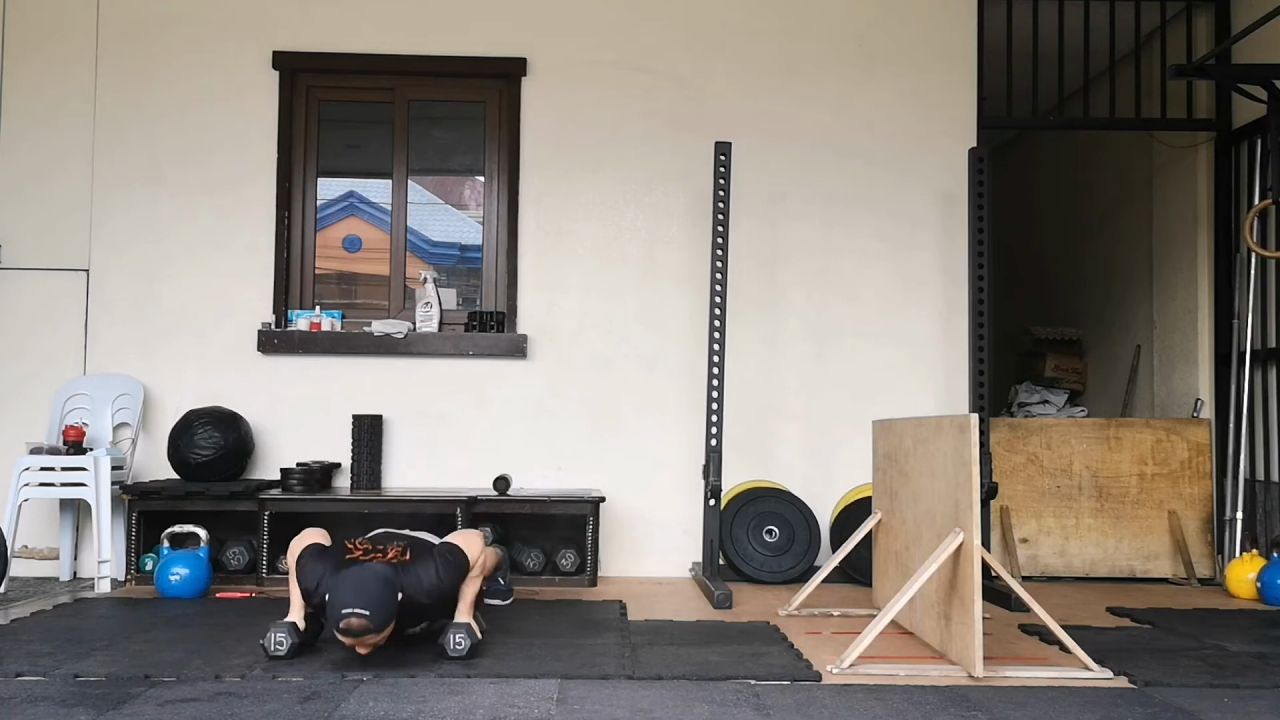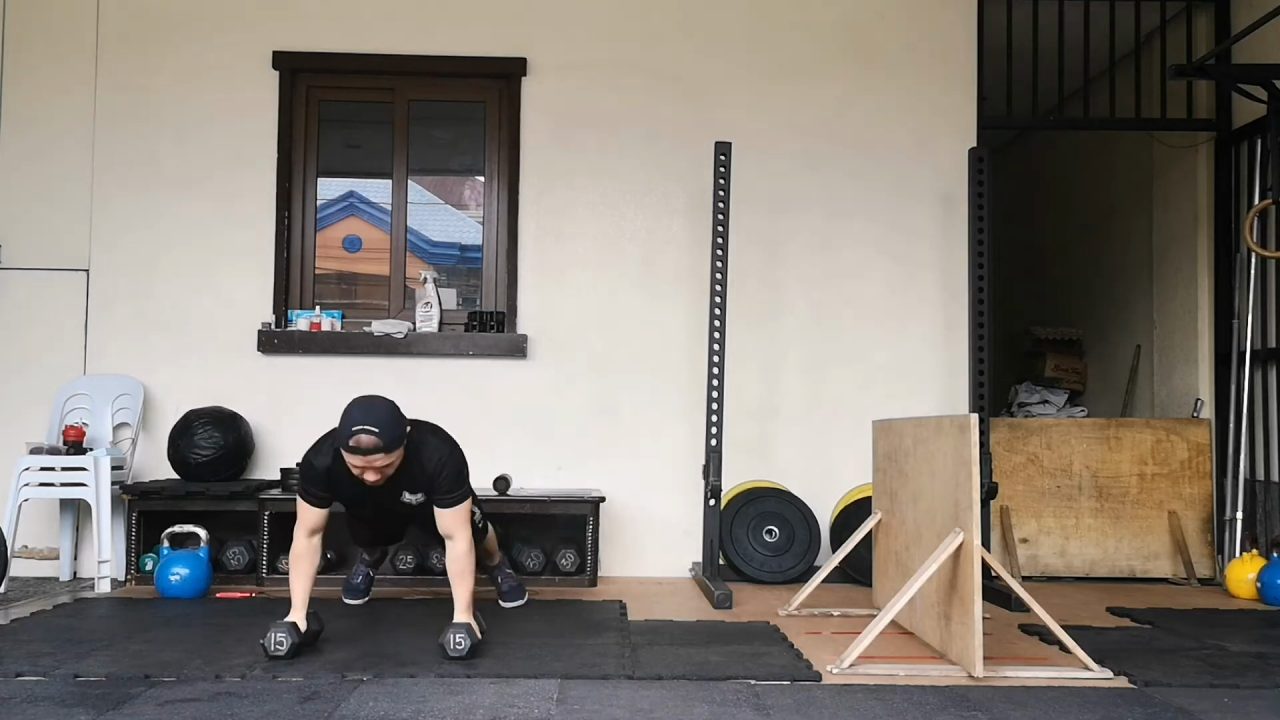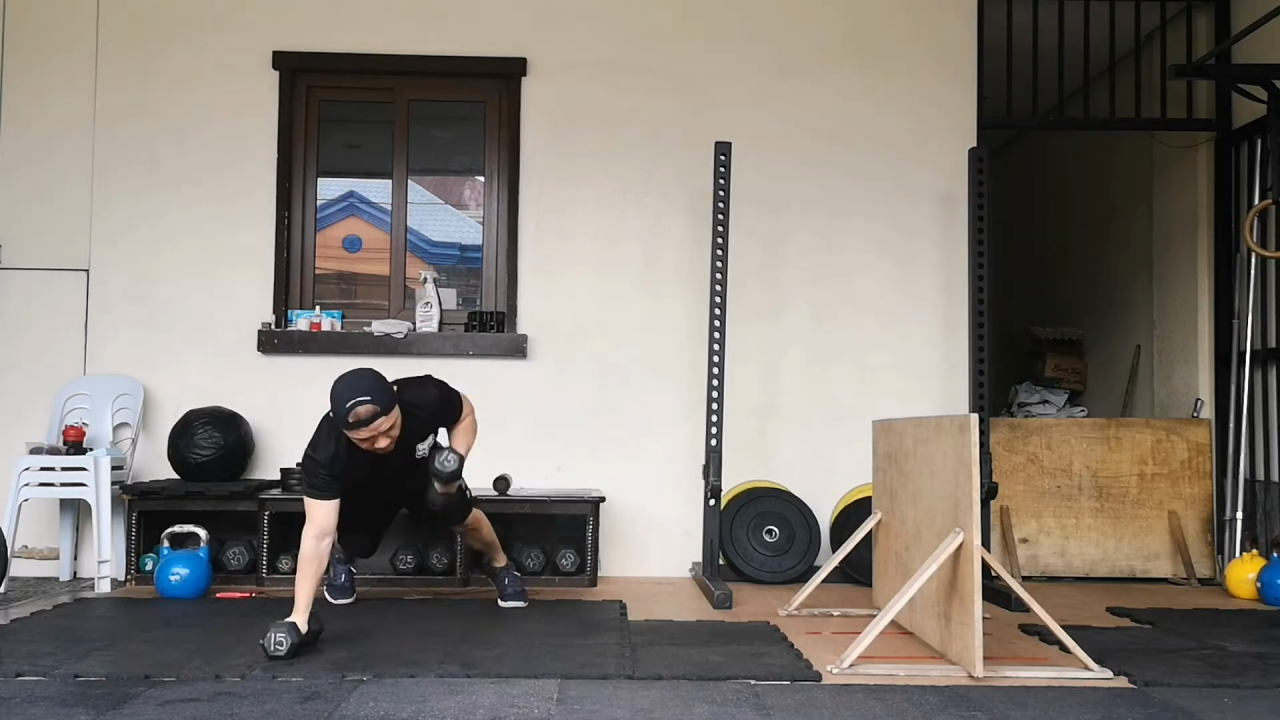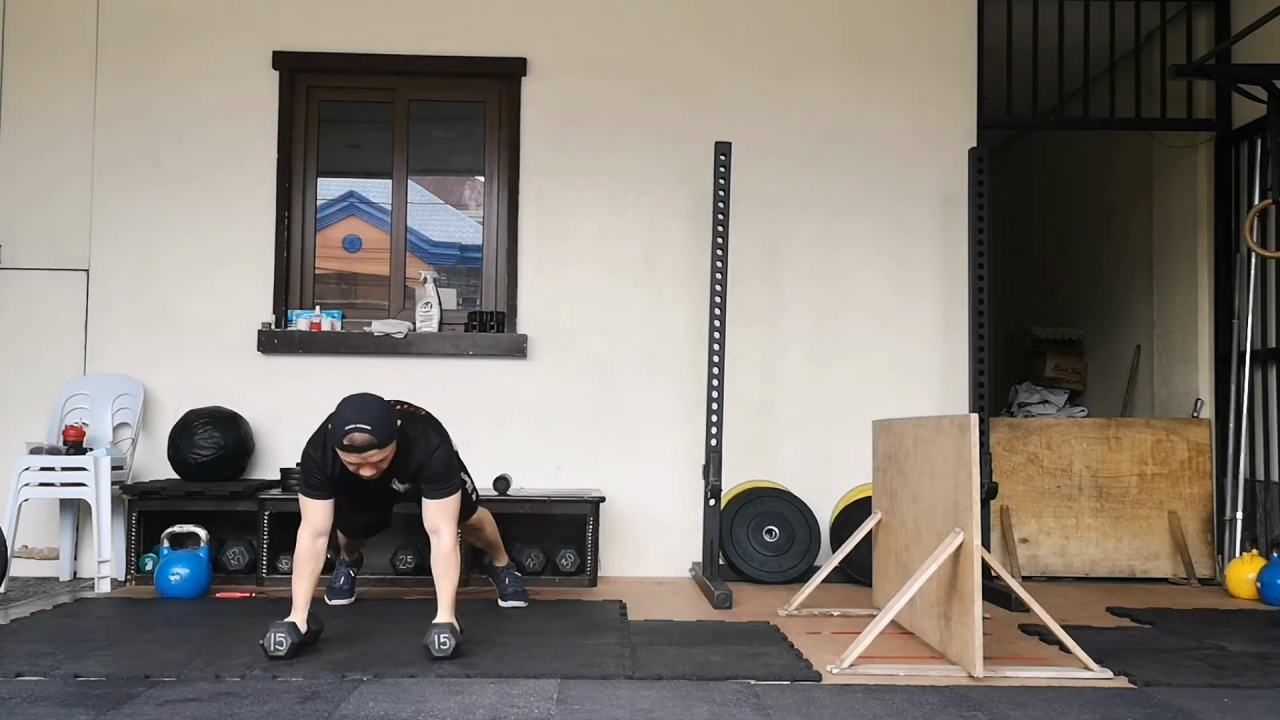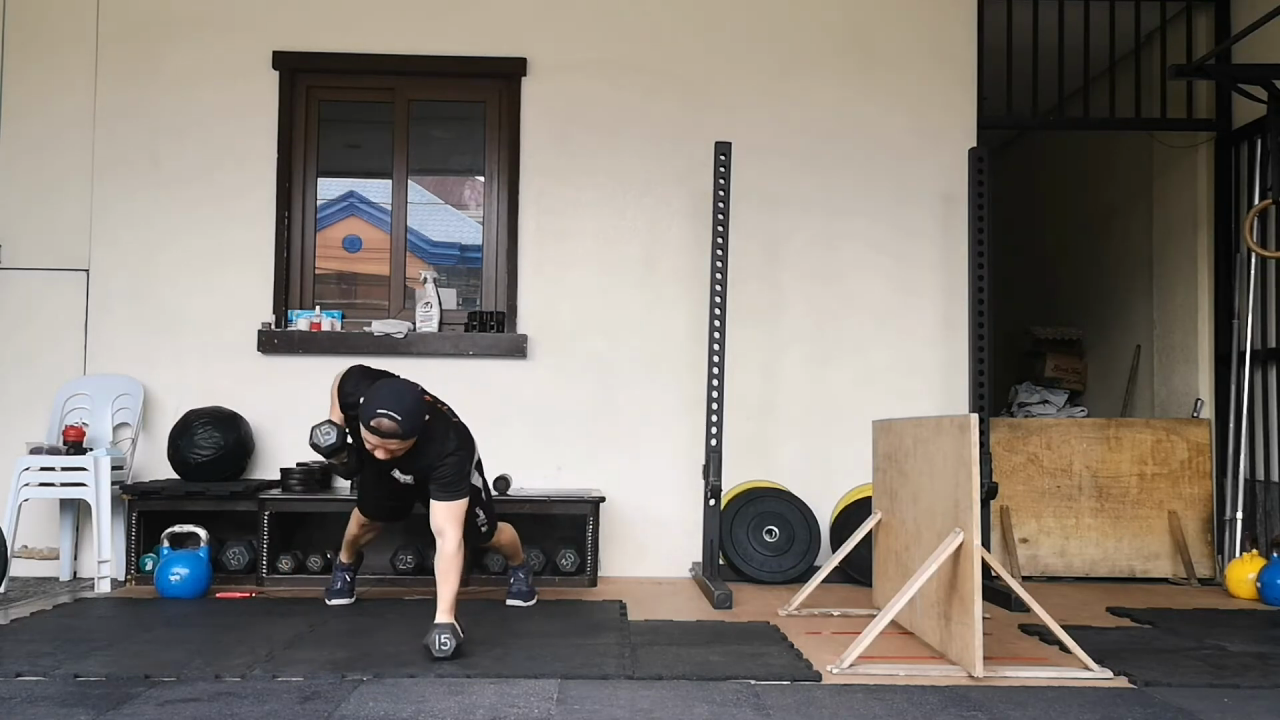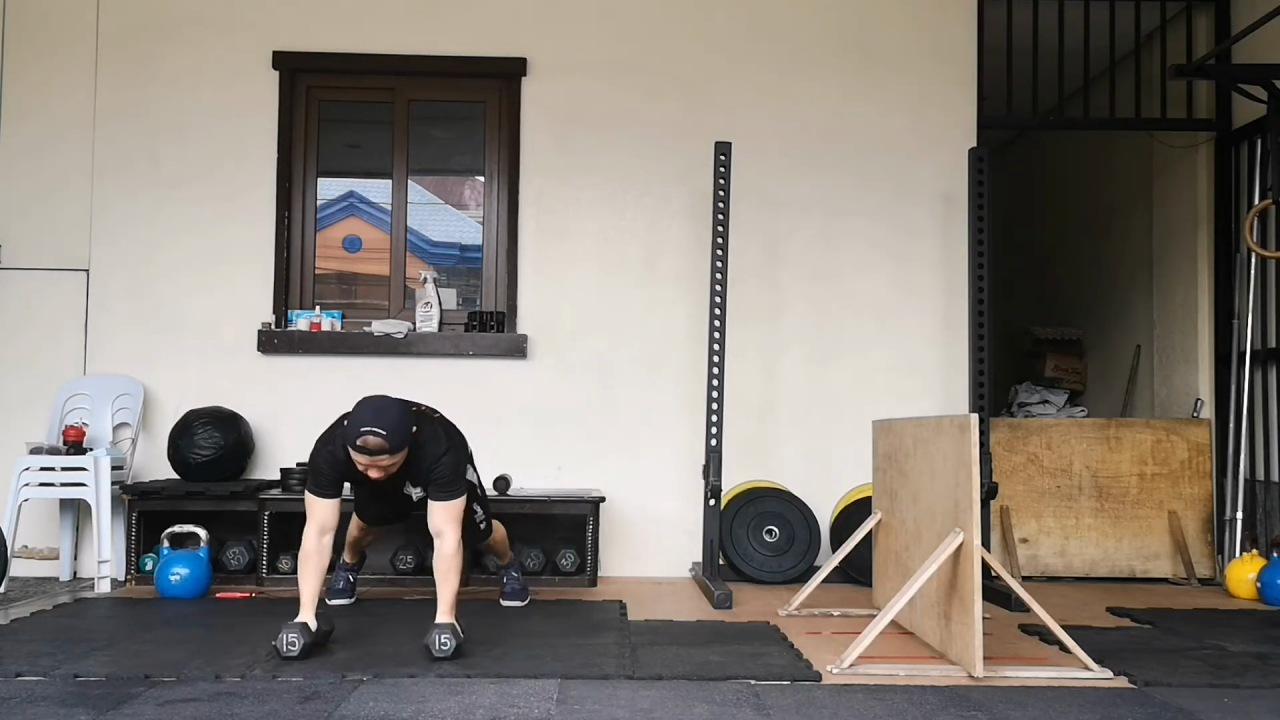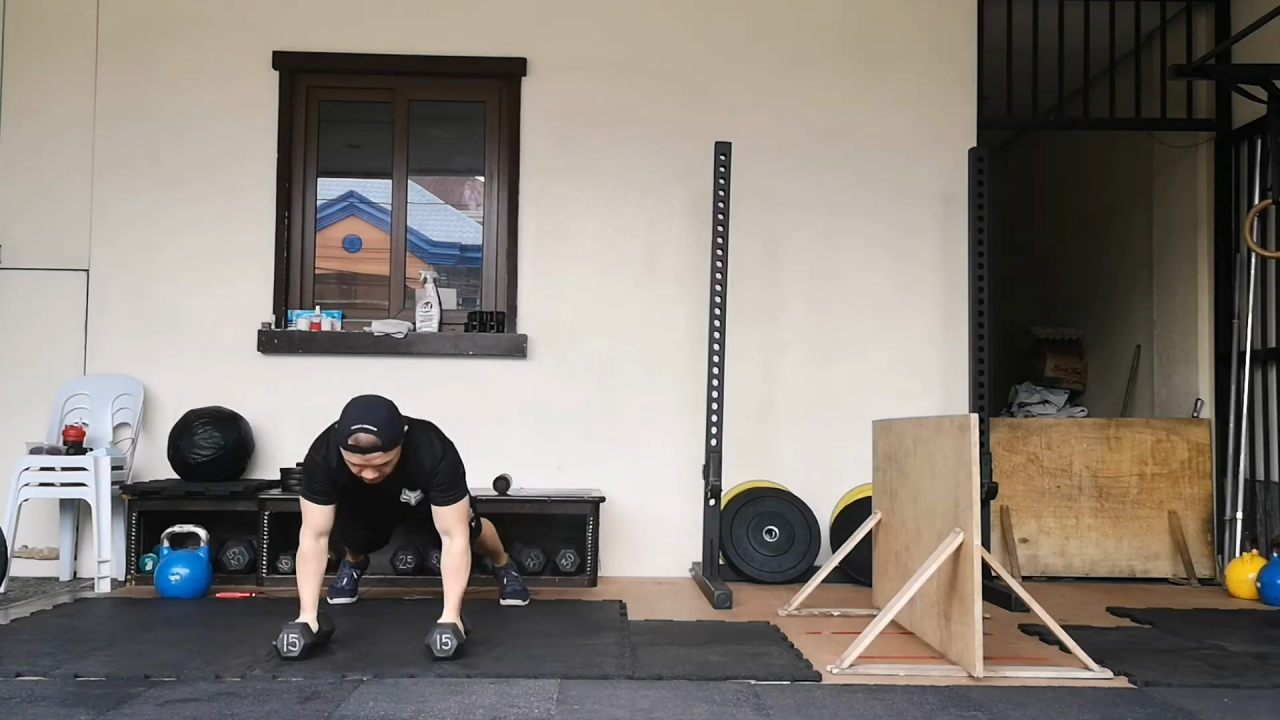
dt=0.7s
person 1, frame 1
left shoulder: (431, 583)
right shoulder: (319, 585)
left elbow: (473, 540)
right elbow: (309, 536)
left wrist: (464, 614)
right wrist: (295, 612)
left ankle: (496, 558)
person 1, frame 2
left shoulder: (439, 455)
right shoulder: (322, 460)
left elbow: (456, 537)
right elbow: (308, 534)
left wrist: (463, 615)
right wrist: (298, 612)
left hip: (432, 503)
left ankle: (496, 565)
right ankle: (369, 559)
person 1, frame 3
left shoulder: (425, 396)
right shoulder: (323, 454)
left elbow: (466, 414)
right elbow: (318, 535)
right wrist: (299, 616)
left hip: (423, 473)
left knee: (465, 519)
left ankle: (499, 566)
right ankle: (341, 559)
person 1, frame 4
left shoulder: (430, 446)
right shoulder: (319, 452)
left elbow: (441, 534)
right elbow: (314, 534)
left wrist: (445, 615)
right wrist: (298, 615)
left hip: (421, 472)
left knee: (468, 518)
left ankle: (501, 565)
right ankle: (348, 562)
person 1, frame 5
left shoulder: (449, 450)
right shoulder: (355, 389)
left elbow: (447, 536)
right elbow: (338, 387)
left wrist: (445, 615)
left hip: (449, 468)
left knee: (483, 536)
left ankle: (519, 566)
right ankle: (345, 564)
person 1, frame 6
left shoulder: (441, 450)
right shoulder: (330, 449)
left elbow: (446, 537)
right elbow: (319, 532)
left wrist: (445, 616)
right wrist: (306, 614)
left hip: (445, 471)
left knee: (479, 533)
left ankle: (508, 565)
right ankle: (348, 564)
person 1, frame 7
left shoulder: (435, 454)
right shoulder: (323, 457)
left elbow: (454, 536)
right elbow: (314, 536)
left wrist: (451, 613)
right wrist: (308, 614)
left ankle: (503, 567)
right ankle: (353, 567)
